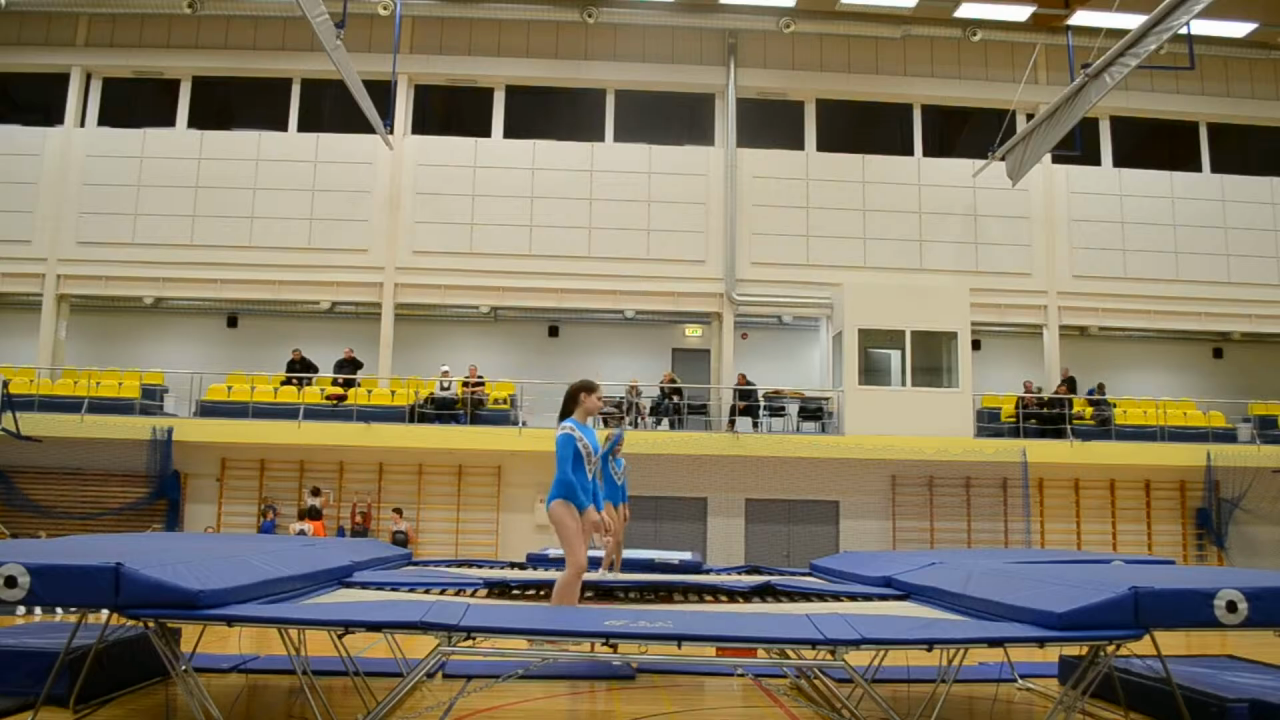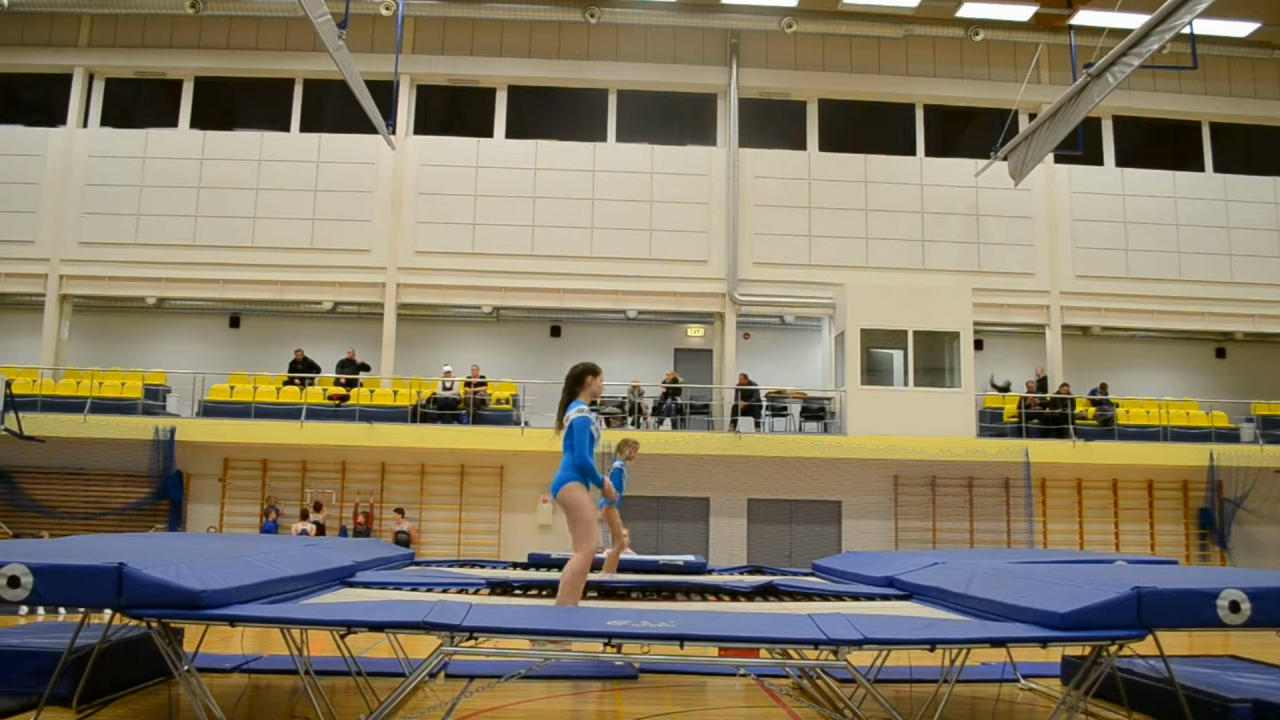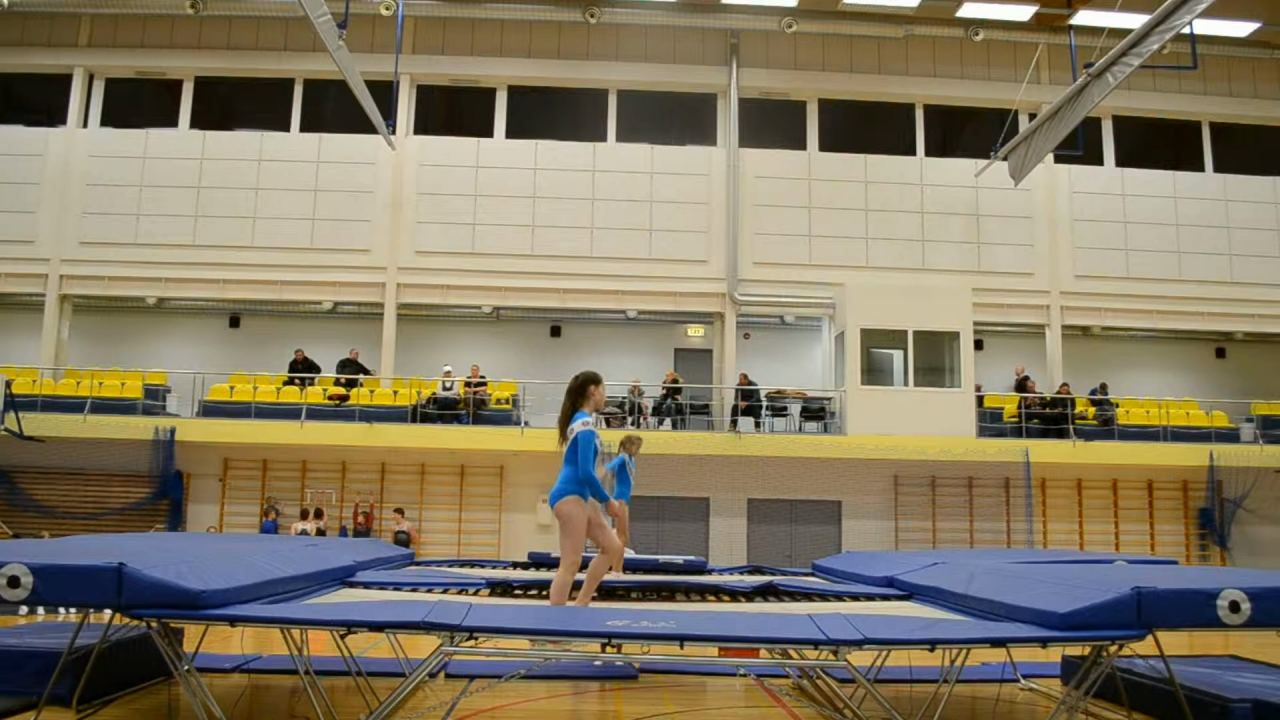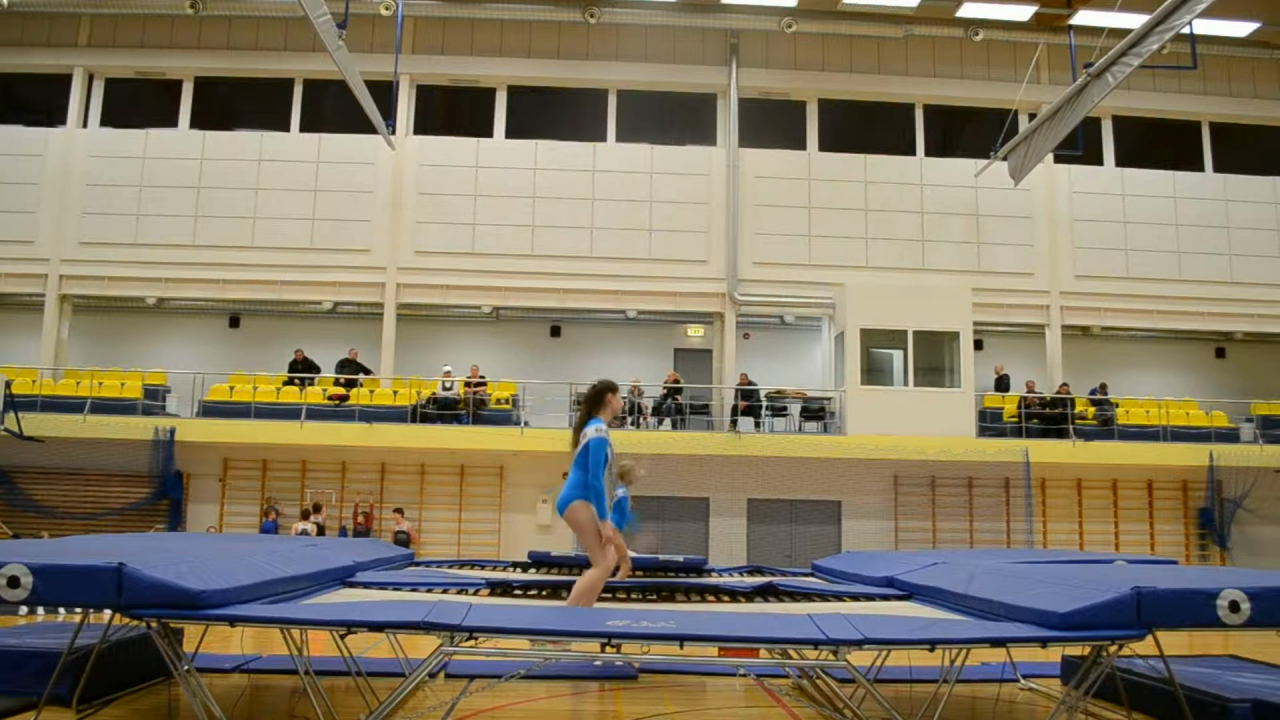
dt=0.5s
person 1, frame 1
left shoulder: (590, 432)
right shoulder: (567, 429)
right elbow: (565, 474)
left wrist: (598, 511)
right wrist: (589, 510)
left hip: (583, 504)
right hip: (563, 501)
left knee: (575, 568)
right knee: (577, 566)
person 1, frame 2
left shoulder: (579, 411)
right shoulder: (581, 412)
right elbow: (582, 458)
left wrist: (600, 480)
right wrist: (601, 483)
left hip: (574, 485)
right hip: (571, 484)
left knee: (583, 552)
right knee: (586, 550)
right ankle: (559, 609)
person 1, frame 3
left shoulder: (579, 420)
right shoulder: (586, 423)
right elbow: (585, 472)
left wrist: (599, 498)
right wrist: (607, 500)
left hip: (576, 496)
right hip: (570, 496)
left knee: (613, 547)
right knee: (570, 564)
left ankle: (581, 603)
person 1, frame 4
left shoulder: (594, 428)
right shoulder: (599, 431)
right elbow: (595, 479)
left wrist: (604, 518)
right wrist: (603, 520)
left hip: (581, 500)
right hip: (577, 500)
left knee: (608, 561)
right knee: (603, 565)
